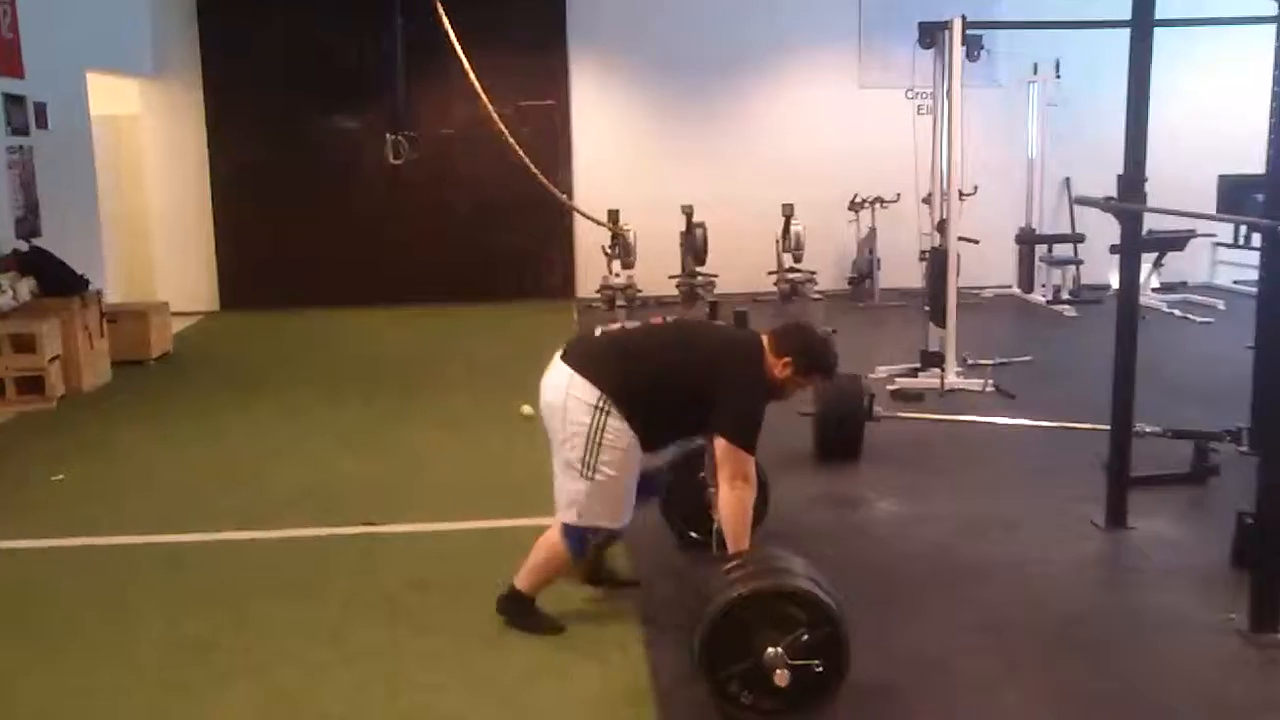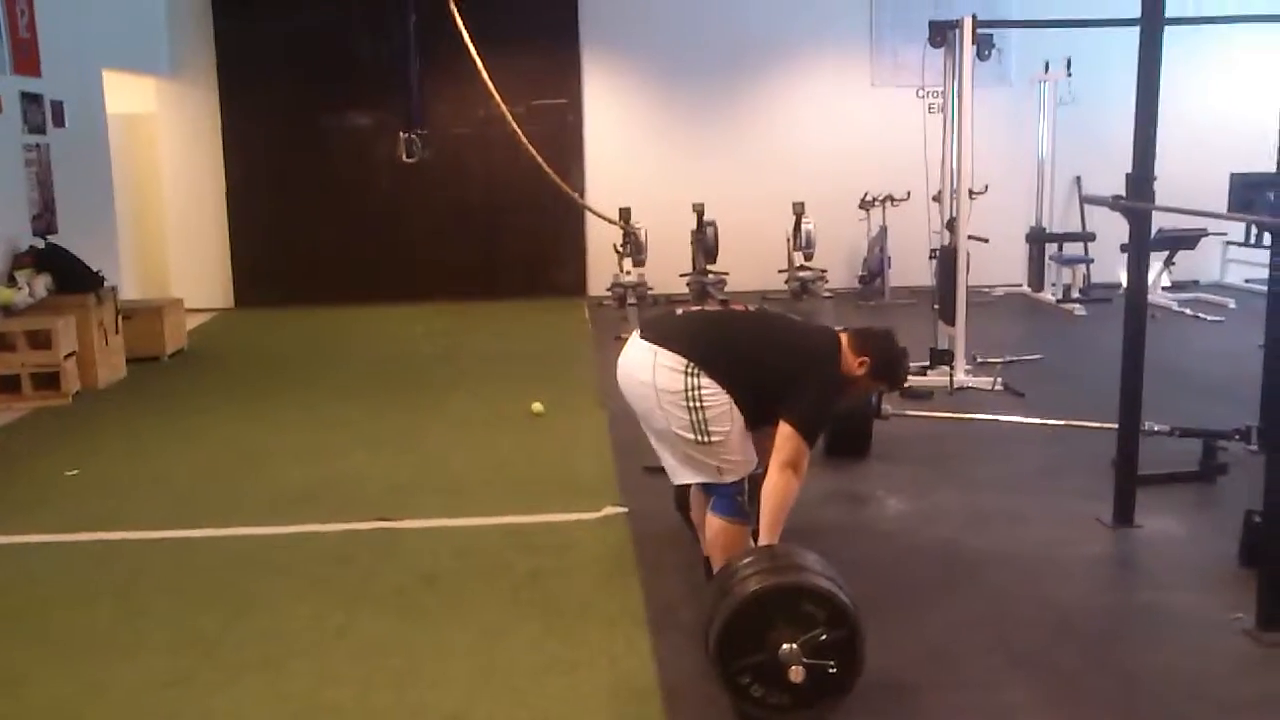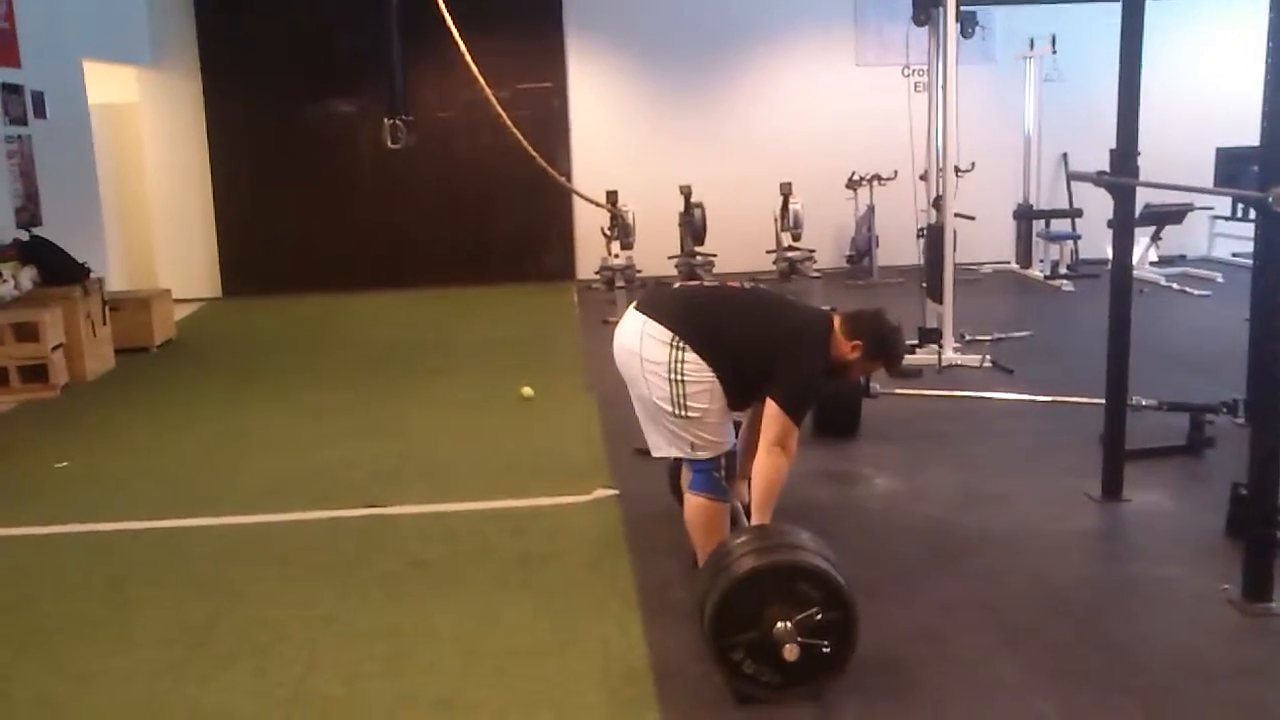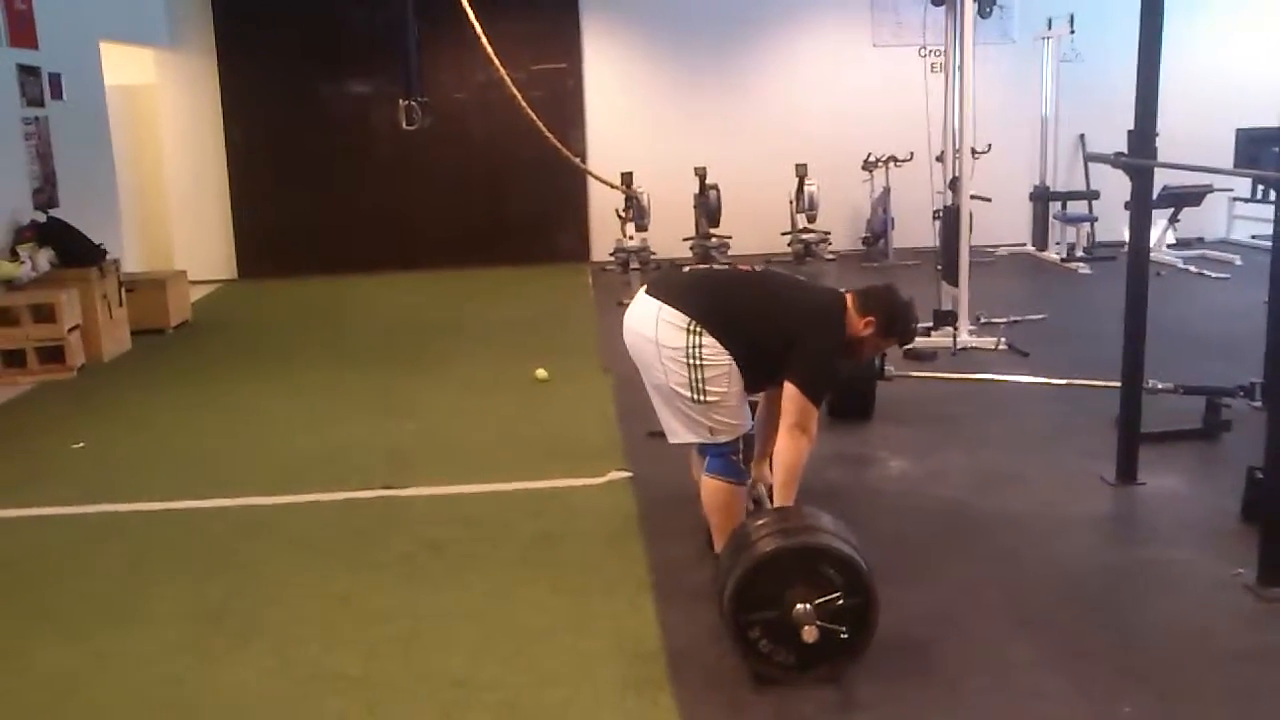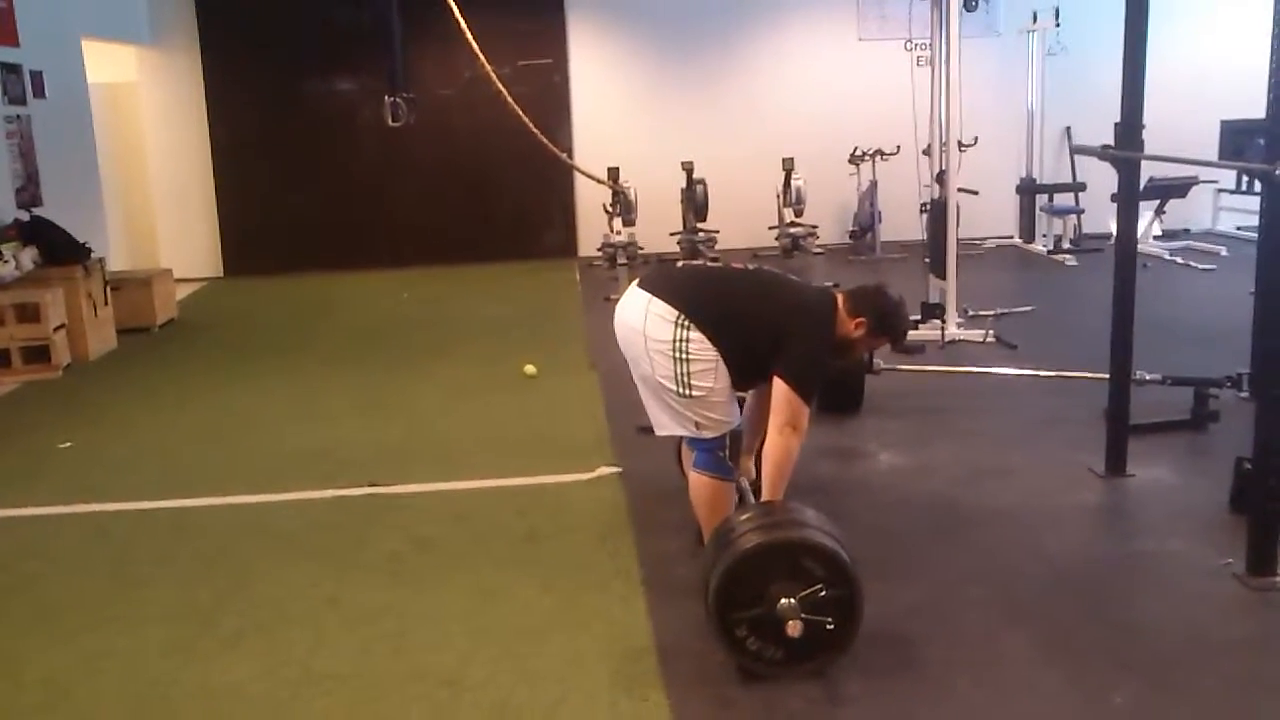
dt=1s
person 1, frame 1
left shoulder: (740, 351)
right shoulder: (744, 378)
right elbow: (736, 480)
left hip: (583, 373)
right hip: (590, 394)
right knee: (597, 521)
left ankle: (591, 564)
right ankle: (516, 600)
person 1, frame 2
left shoulder: (809, 347)
right shoulder: (823, 373)
left elbow: (767, 425)
right elbow: (787, 467)
right hip: (672, 366)
left knee: (712, 472)
right knee: (730, 483)
left ankle: (715, 567)
person 1, frame 3
left shoulder: (803, 330)
right shoulder: (807, 352)
left elbow: (760, 413)
right elbow: (776, 447)
left wrist: (740, 481)
left hip: (640, 325)
right hip: (663, 340)
left knee: (699, 451)
right knee: (708, 462)
left ankle: (707, 551)
person 1, frame 4
left shoulder: (815, 311)
right shoulder: (823, 333)
left elbow: (776, 393)
right elbow: (797, 429)
left wrist: (760, 462)
right hip: (677, 323)
left knee: (709, 432)
right knee: (725, 445)
left ankle: (720, 530)
person 1, frame 5
left shoulder: (806, 308)
right shoulder: (814, 330)
left elbow: (765, 389)
right elbow: (787, 427)
left wrist: (745, 457)
right hip: (666, 320)
left knee: (700, 429)
right knee: (715, 441)
left ankle: (710, 524)
